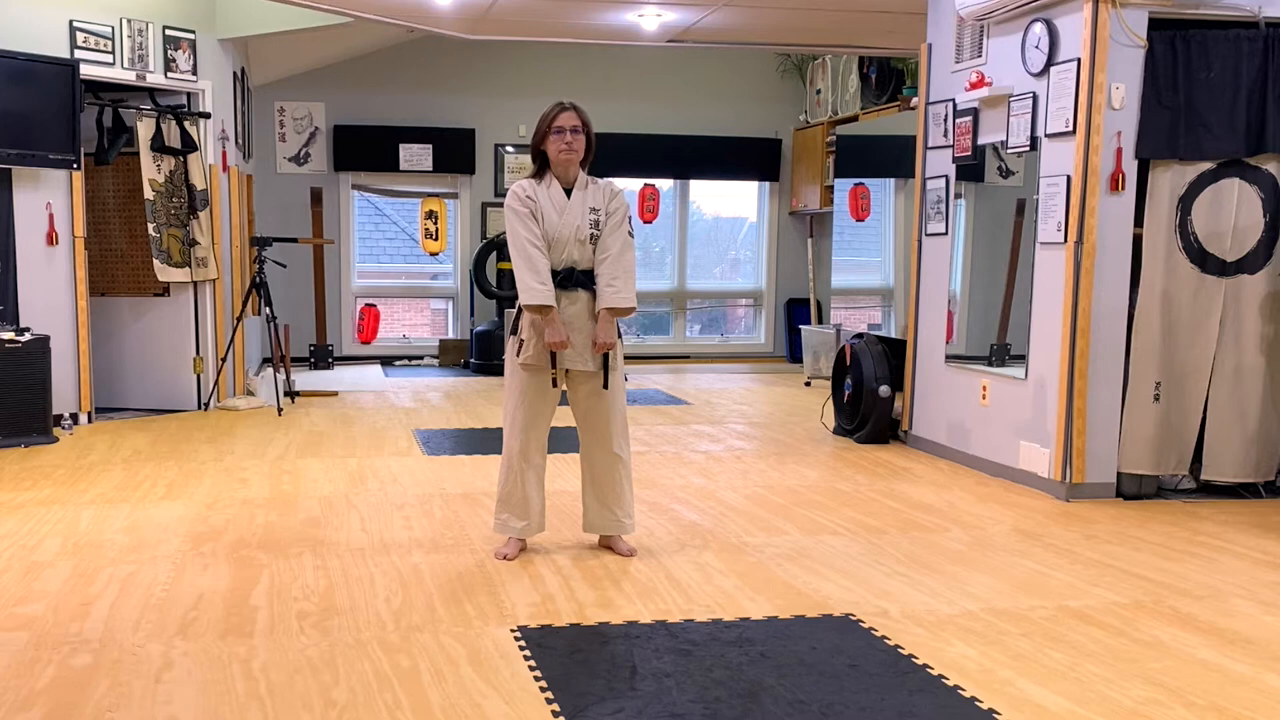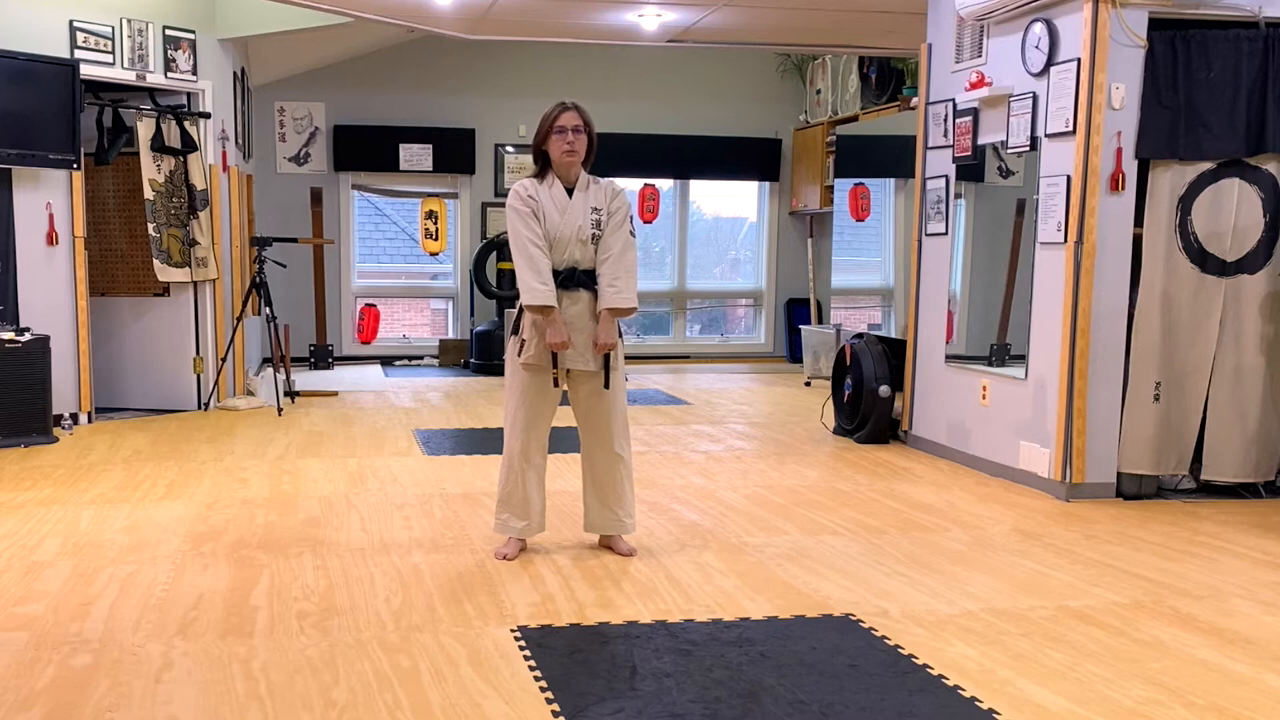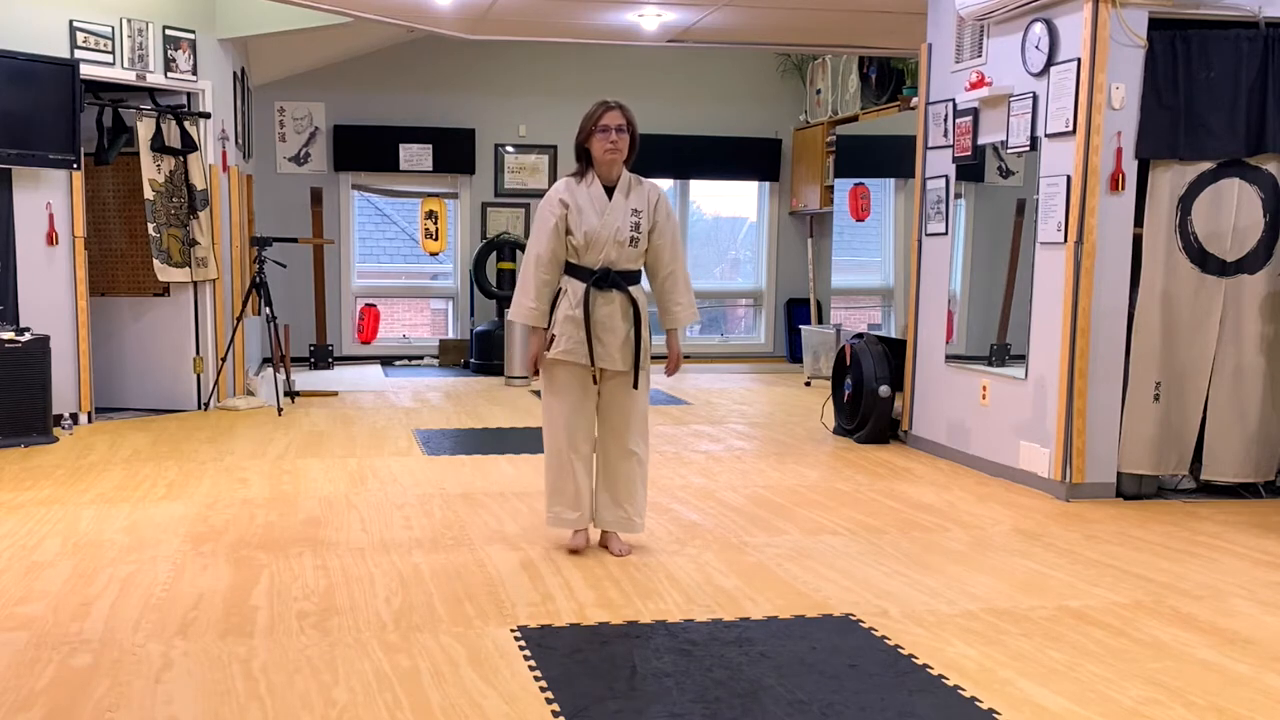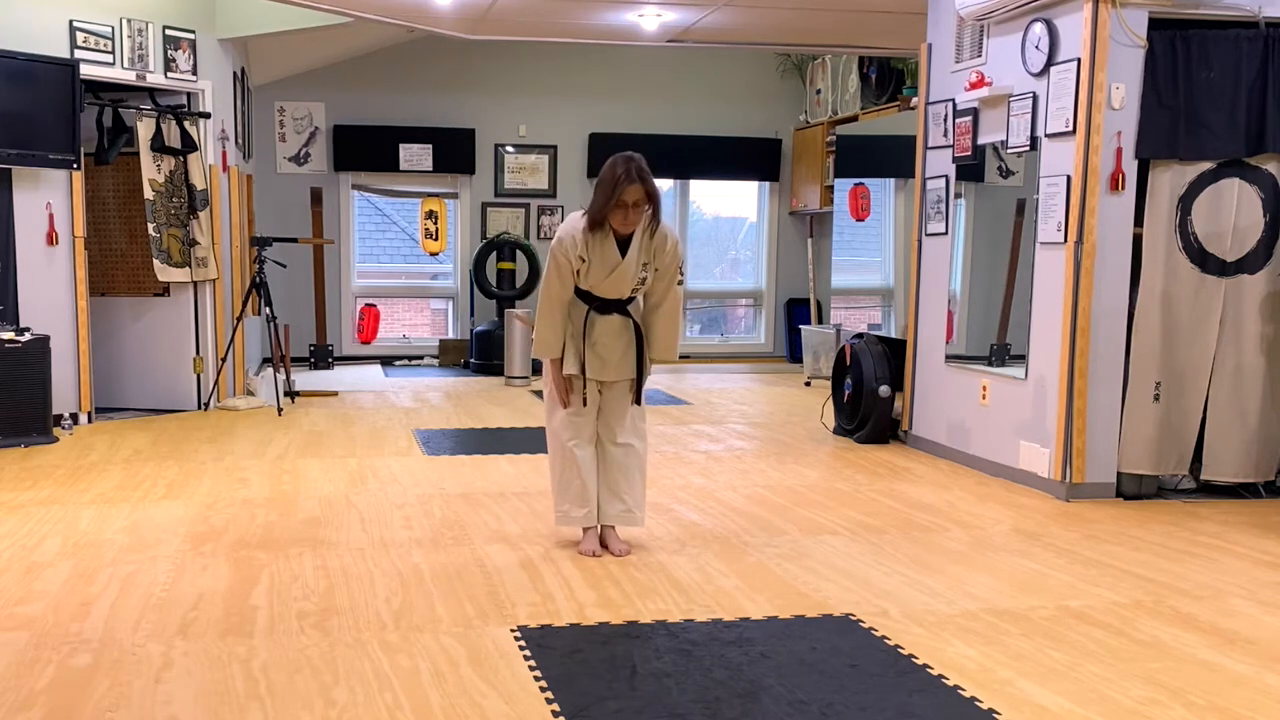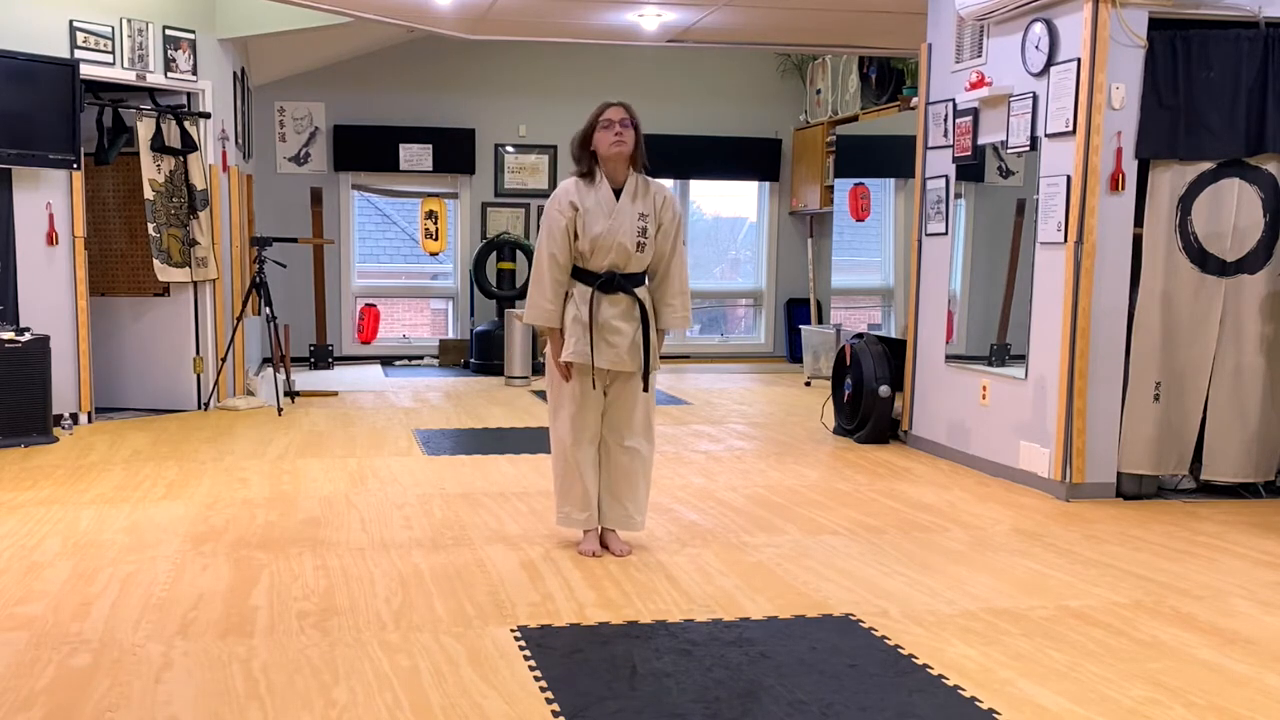
dt=1s
person 1, frame 1
left shoulder: (609, 197)
right shoulder: (524, 195)
left elbow: (615, 260)
right elbow: (530, 261)
left wrist: (606, 322)
right wrist: (551, 321)
left hip: (594, 318)
right hip: (538, 319)
left knee: (606, 430)
right knee: (524, 431)
left ankle: (609, 527)
right ankle: (518, 529)
person 1, frame 2
left shoulder: (611, 196)
right shoulder: (525, 194)
left elbow: (617, 261)
right elbow: (532, 261)
left wrist: (607, 322)
right wrist: (552, 322)
left hip: (595, 319)
right hip: (539, 320)
left knee: (607, 431)
right knee: (525, 431)
left ankle: (609, 527)
right ankle: (518, 529)
person 1, frame 3
left shoulder: (651, 198)
right shoulder: (564, 194)
left elbow: (669, 266)
right elbow: (541, 263)
left wrist: (673, 334)
right wrist: (536, 331)
left hip: (626, 319)
right hip: (573, 317)
left knee: (626, 432)
right knee: (569, 429)
left ankle: (612, 526)
right ankle: (576, 521)
person 1, frame 4
left shoulder: (663, 240)
right shoulder: (573, 235)
left elbow: (662, 304)
right elbow: (554, 301)
left wrist: (646, 361)
right wrist: (555, 363)
left hip: (625, 335)
right hip: (576, 334)
left knee: (624, 431)
right knee: (573, 429)
left ankle: (610, 524)
right ankle: (587, 524)
person 1, frame 5
left shoulder: (660, 198)
right shoulder: (569, 195)
left elbow: (669, 271)
right elbow: (551, 267)
left wrist: (659, 334)
right wrist: (554, 334)
left hip: (634, 323)
right hip: (580, 321)
left knee: (630, 433)
right knee: (577, 431)
left ankle: (613, 525)
right ankle: (588, 525)
